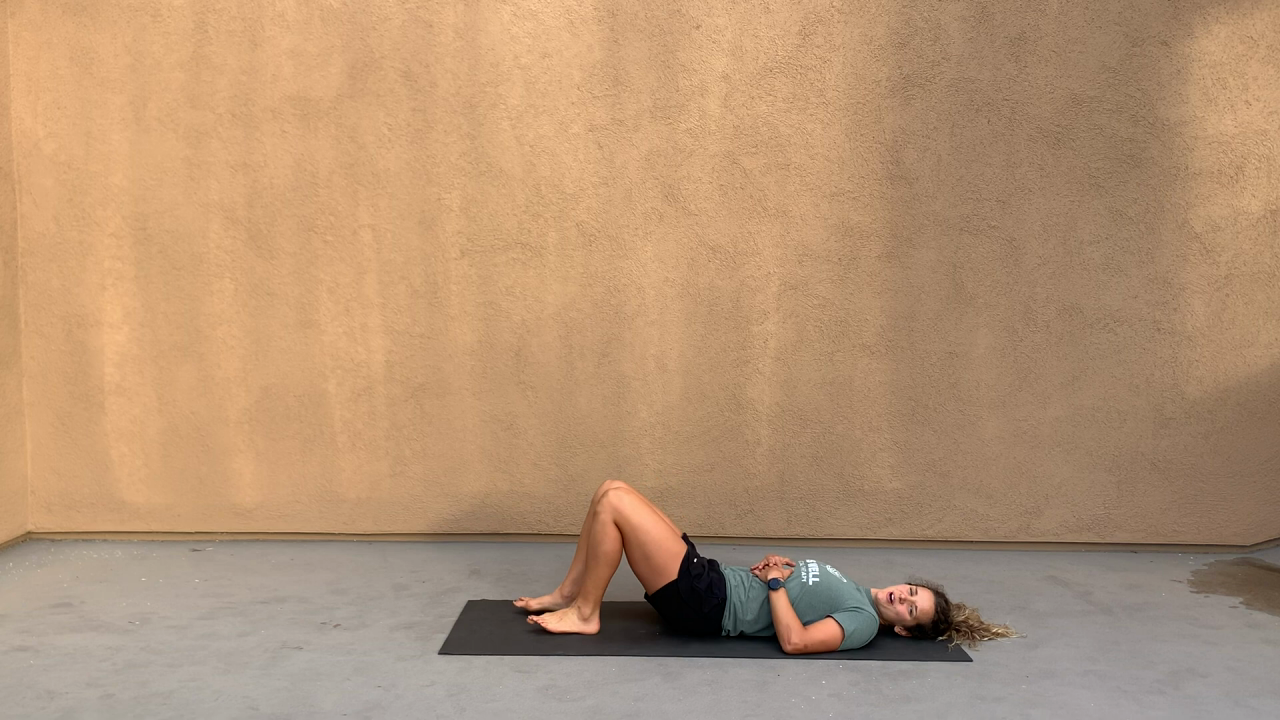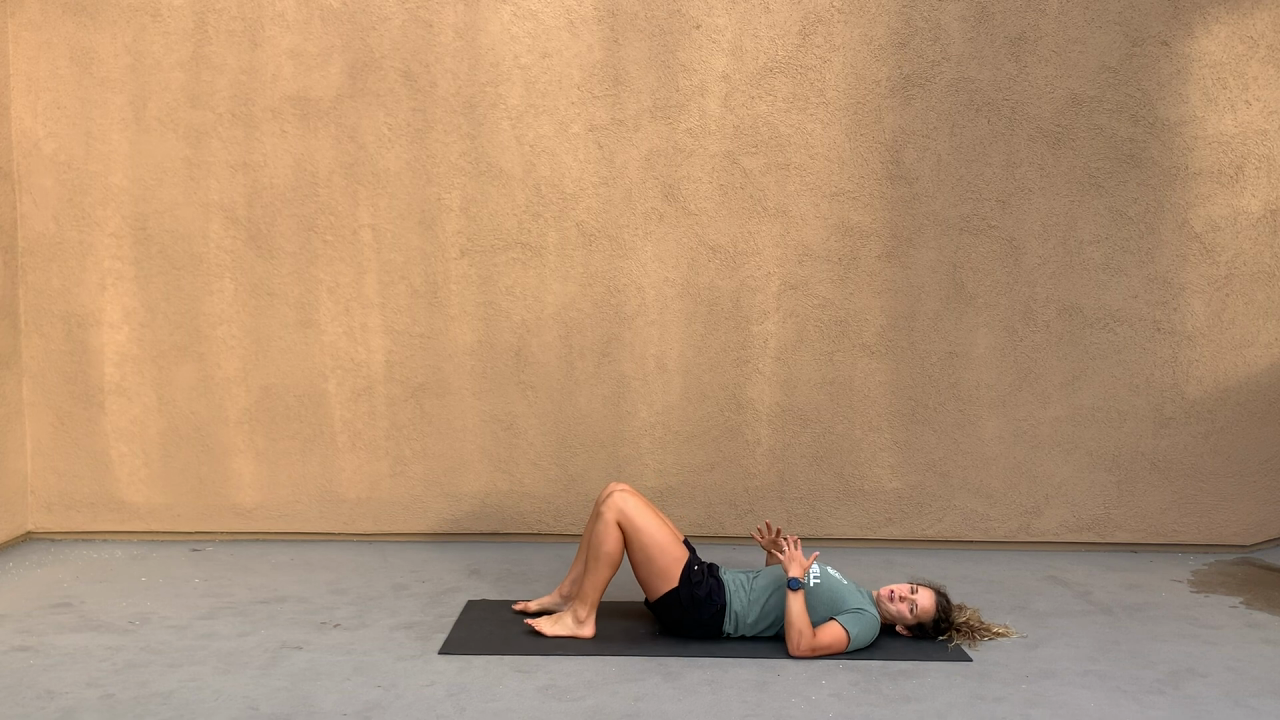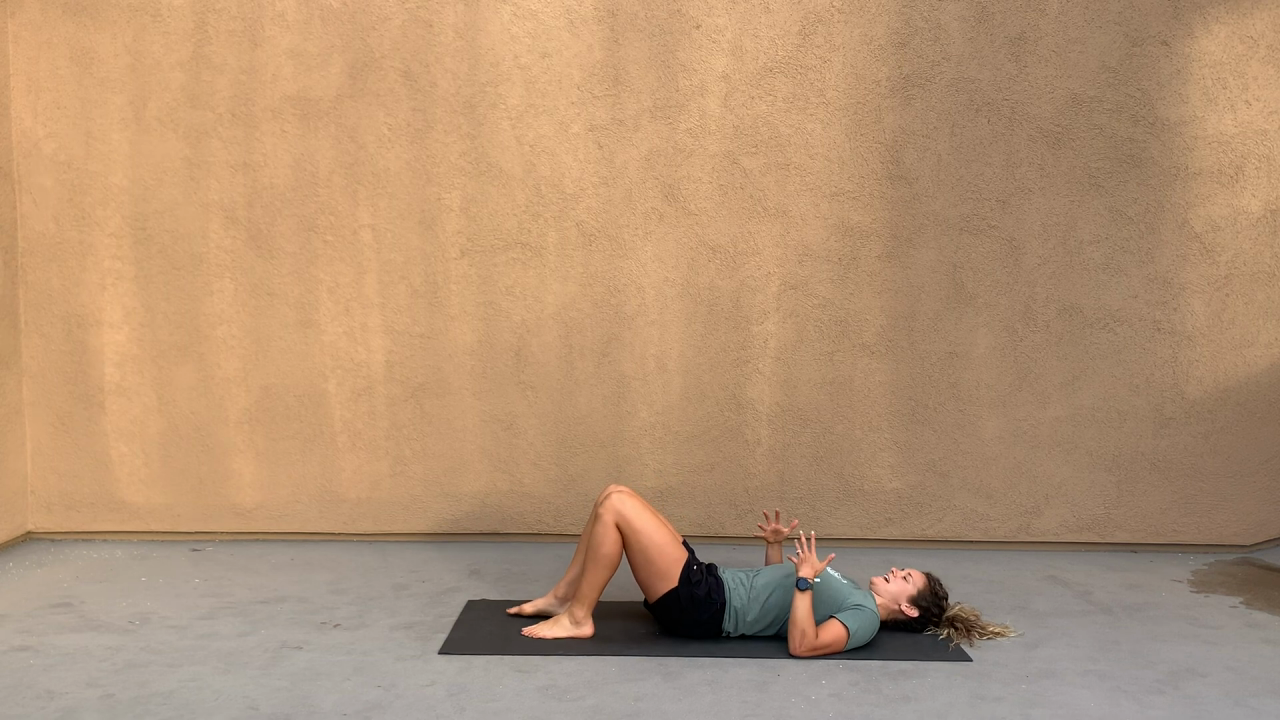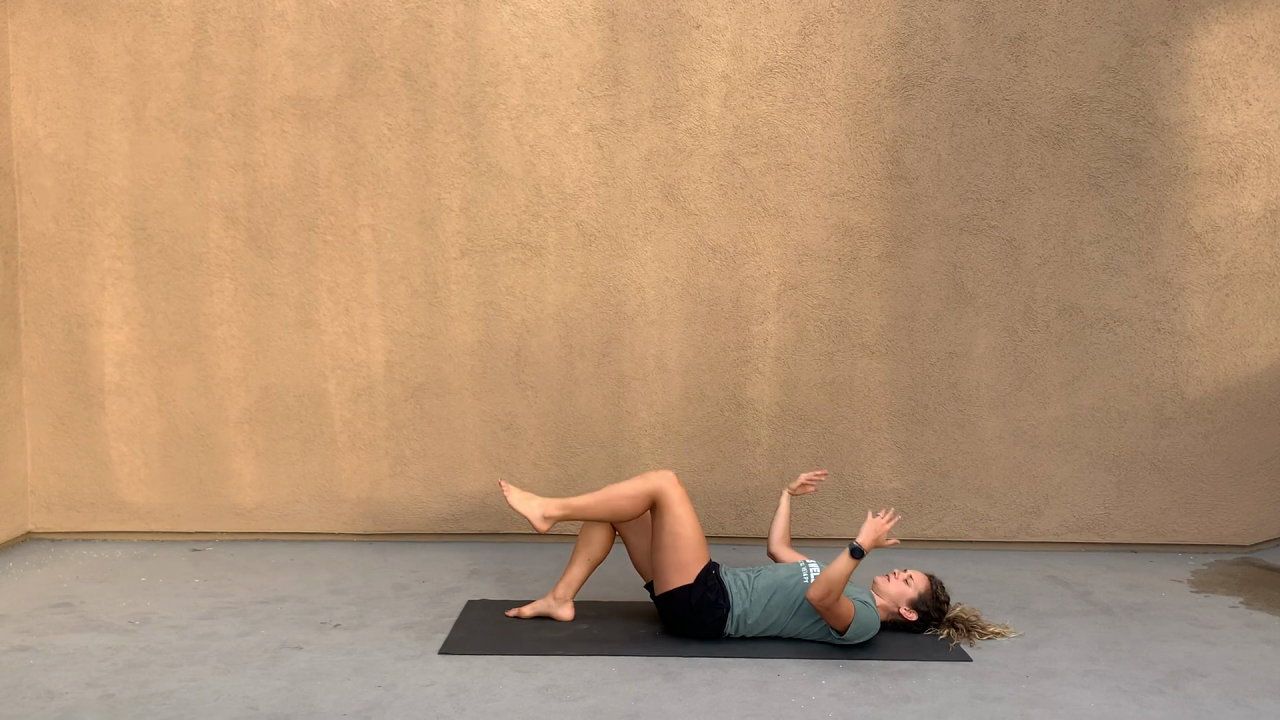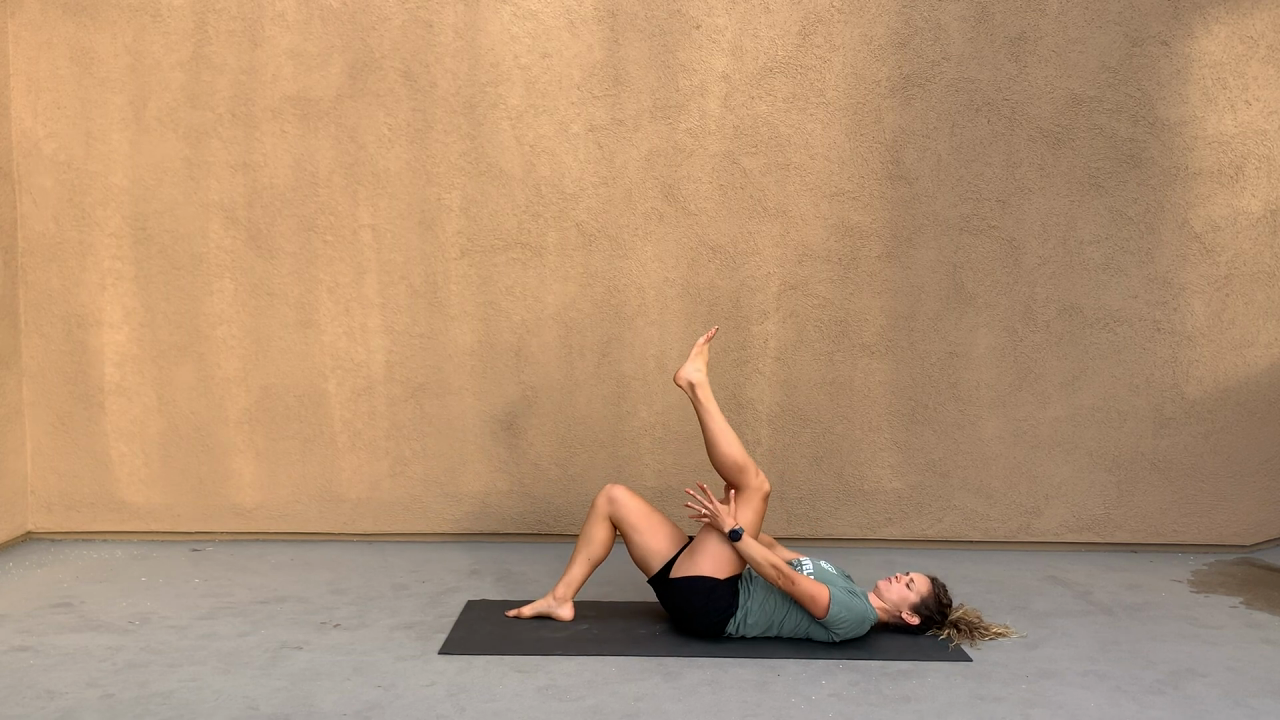
dt=1s
person 1, frame 1
left shoulder: (863, 624)
right shoulder: (855, 595)
left elbow: (794, 641)
left wrist: (775, 585)
right wrist: (779, 566)
left hip: (701, 604)
right hip: (709, 580)
left knee: (613, 504)
right knee: (612, 490)
left ankle: (585, 614)
right ankle: (567, 594)
person 1, frame 2
left shoulder: (867, 623)
right shoulder: (856, 594)
left elbow: (802, 645)
left wrist: (795, 580)
right wrist: (778, 555)
left hip: (700, 608)
right hip: (708, 582)
left knee: (617, 505)
right knee: (616, 492)
left ankle: (581, 618)
right ankle: (566, 594)
person 1, frame 3
left shoulder: (865, 619)
right shoulder: (851, 593)
left elbow: (801, 645)
left wrist: (806, 580)
right wrist: (777, 545)
left hip: (701, 608)
right hip: (708, 584)
left knee: (615, 508)
right knee: (614, 495)
left ankle: (578, 619)
right ankle: (562, 597)
person 1, frame 4
left shoulder: (859, 619)
right shoulder: (848, 596)
left elbow: (817, 596)
right elbow: (777, 552)
left wrist: (859, 548)
right wrist: (788, 498)
left hip: (704, 608)
right hip: (710, 589)
left knee: (666, 482)
right knee: (616, 509)
left ankle: (550, 511)
right ankle: (559, 599)
person 1, frame 5
left shoulder: (854, 617)
right shoulder: (844, 586)
left elbow: (784, 577)
right elbow: (770, 549)
left wrist: (732, 530)
right wrist: (726, 521)
left hip: (707, 603)
right hip: (695, 589)
left knee: (754, 484)
right knee: (612, 497)
right ankle: (560, 599)
